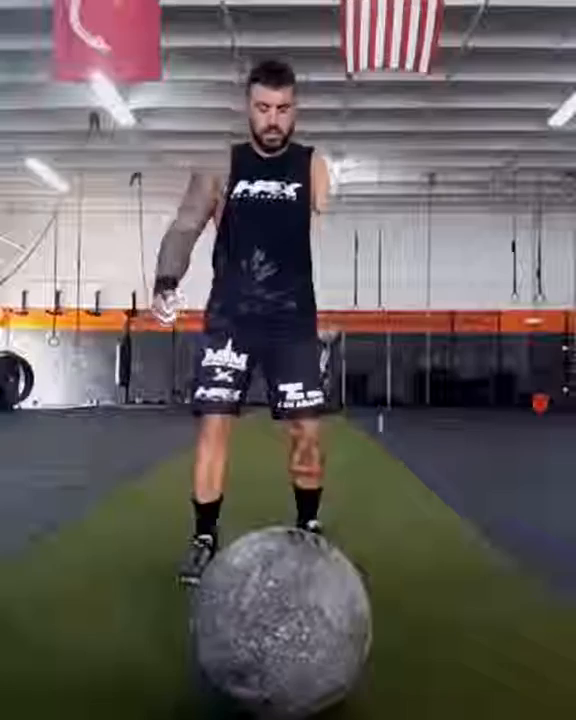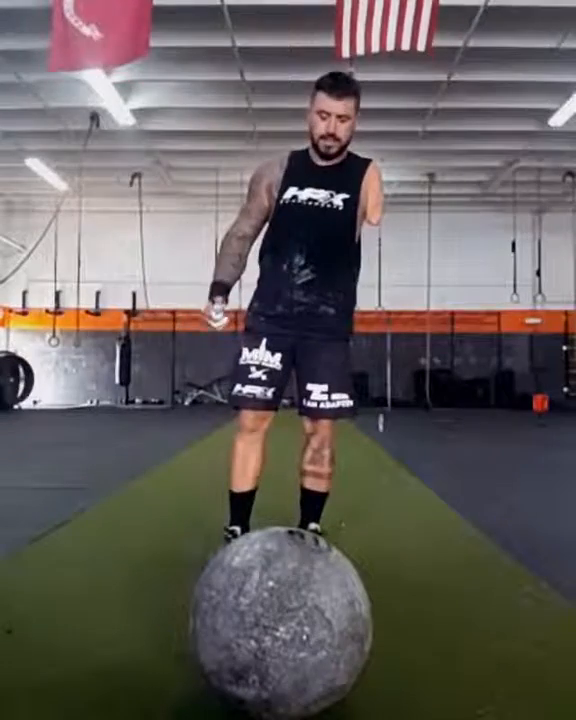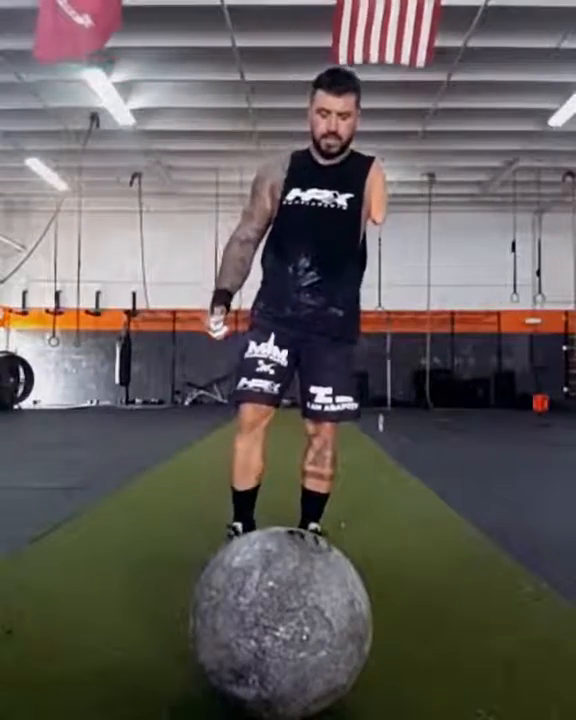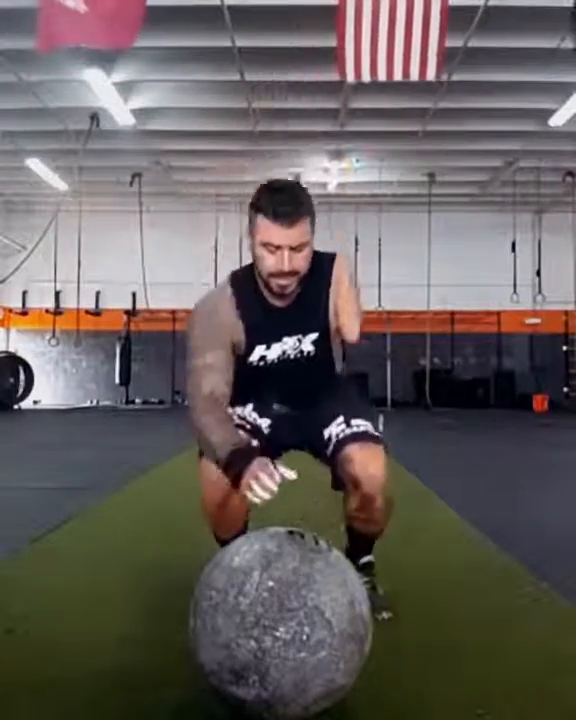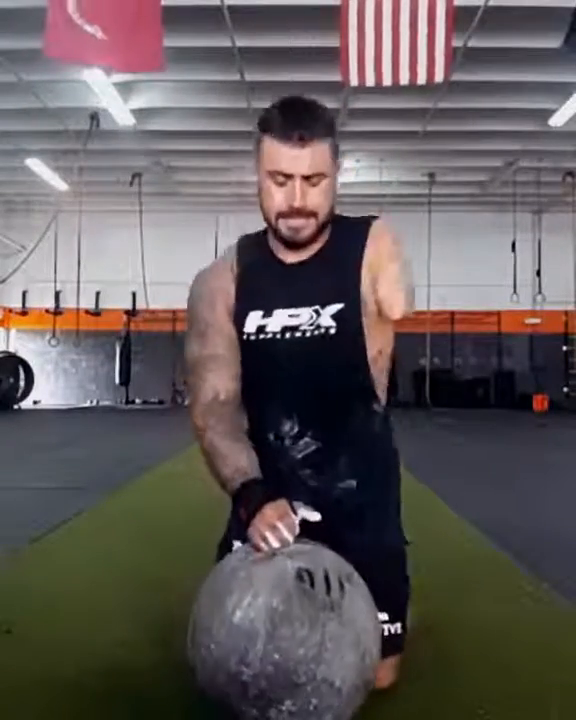
dt=1s
person 1, frame 1
left shoulder: (311, 164)
right shoulder: (221, 167)
right elbow: (185, 228)
right wrist: (165, 283)
left hip: (294, 318)
right hip: (230, 316)
left knee: (306, 429)
right knee: (214, 425)
left ankle: (309, 529)
right ankle: (205, 538)
person 1, frame 2
left shoulder: (366, 175)
right shoulder: (276, 171)
right elbow: (242, 233)
right wrist: (220, 288)
left hip: (328, 325)
right hip: (269, 317)
left knee: (320, 429)
right knee: (251, 421)
left ankle: (309, 532)
right ankle: (236, 532)
person 1, frame 3
left shoulder: (370, 174)
right shoulder: (278, 172)
right elbow: (246, 237)
right wrist: (222, 296)
left hip: (332, 325)
right hip: (274, 317)
left knee: (322, 431)
right knee: (251, 417)
left ankle: (309, 532)
right ankle: (240, 528)
person 1, frame 4
left shoulder: (334, 274)
right shoulder: (220, 309)
right elbow: (207, 401)
right wrist: (240, 460)
left hip: (324, 397)
right hip: (256, 401)
left knee: (370, 472)
right knee: (218, 478)
left ankle: (359, 564)
person 1, frame 5
left shoulder: (374, 247)
right shoulder: (220, 282)
right elbow: (214, 409)
right wrist: (253, 496)
left hip: (361, 487)
right hip: (270, 491)
left knee: (377, 673)
